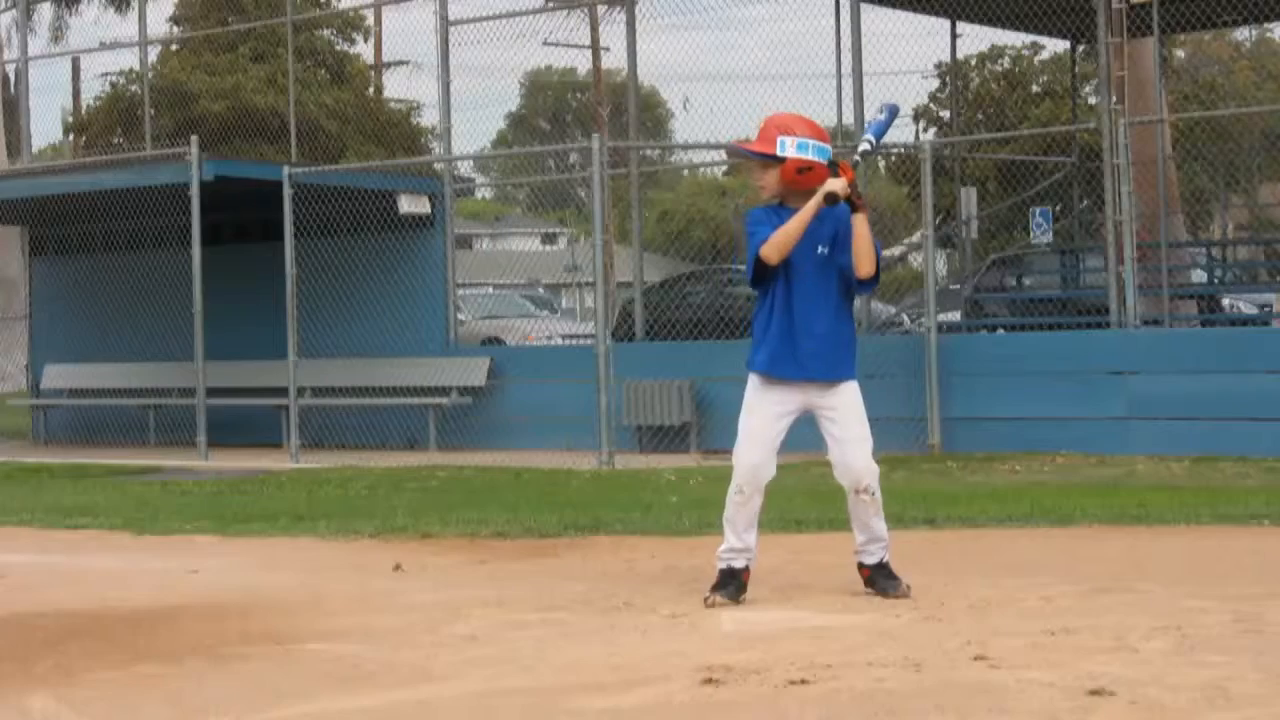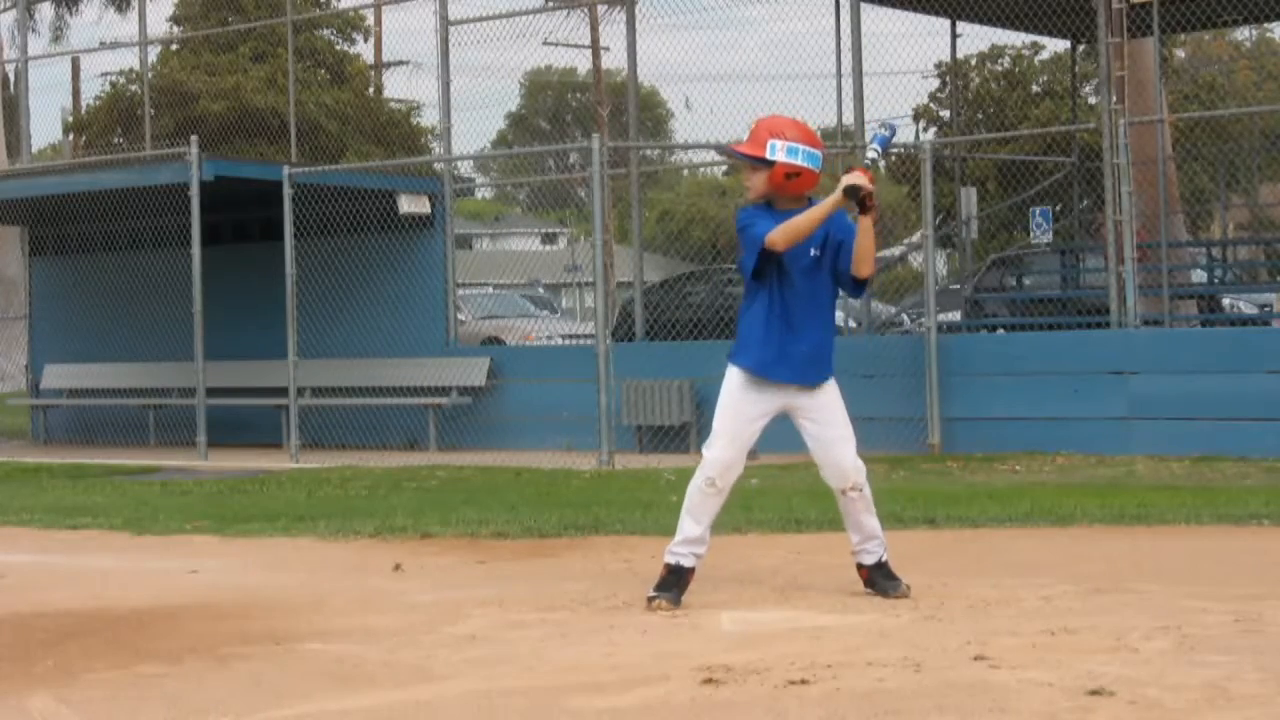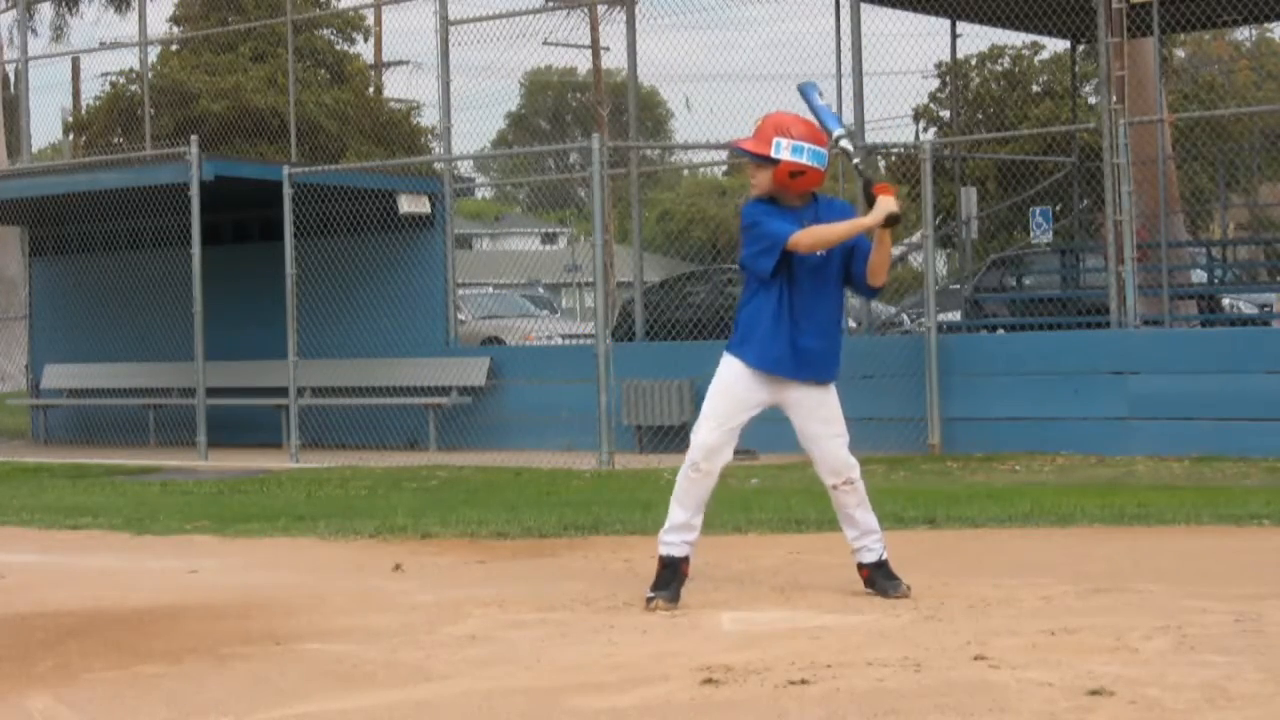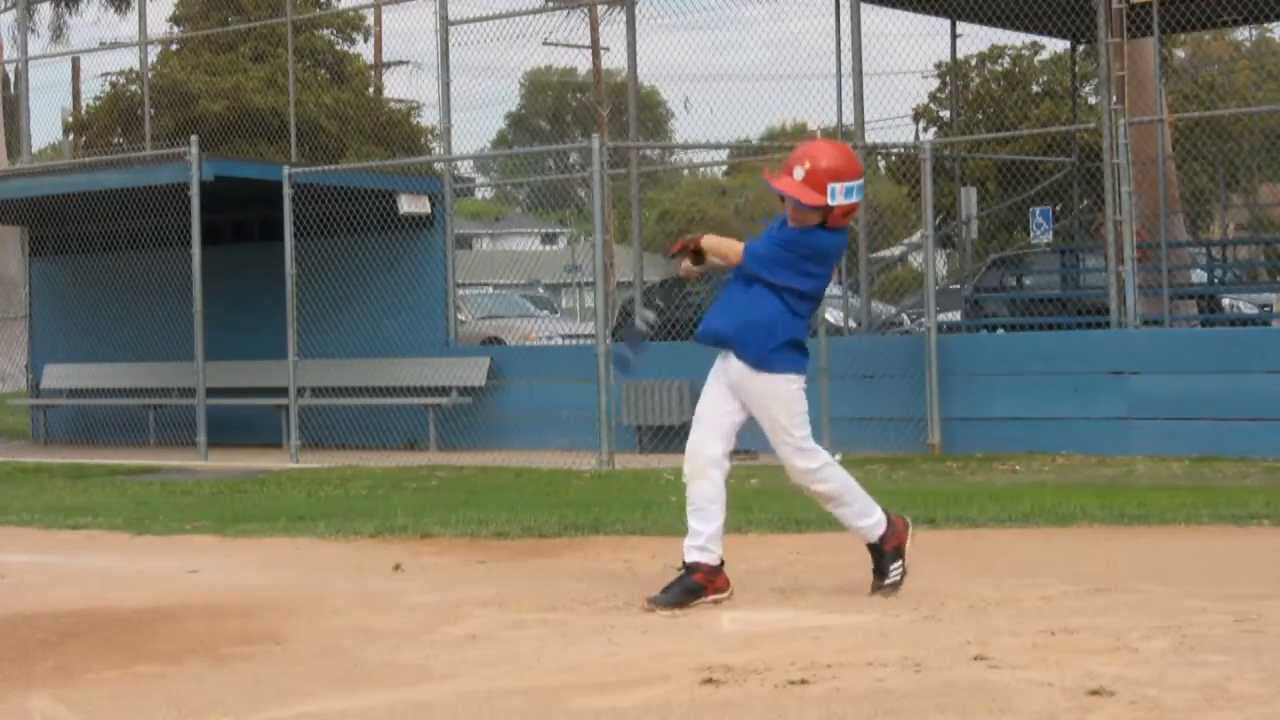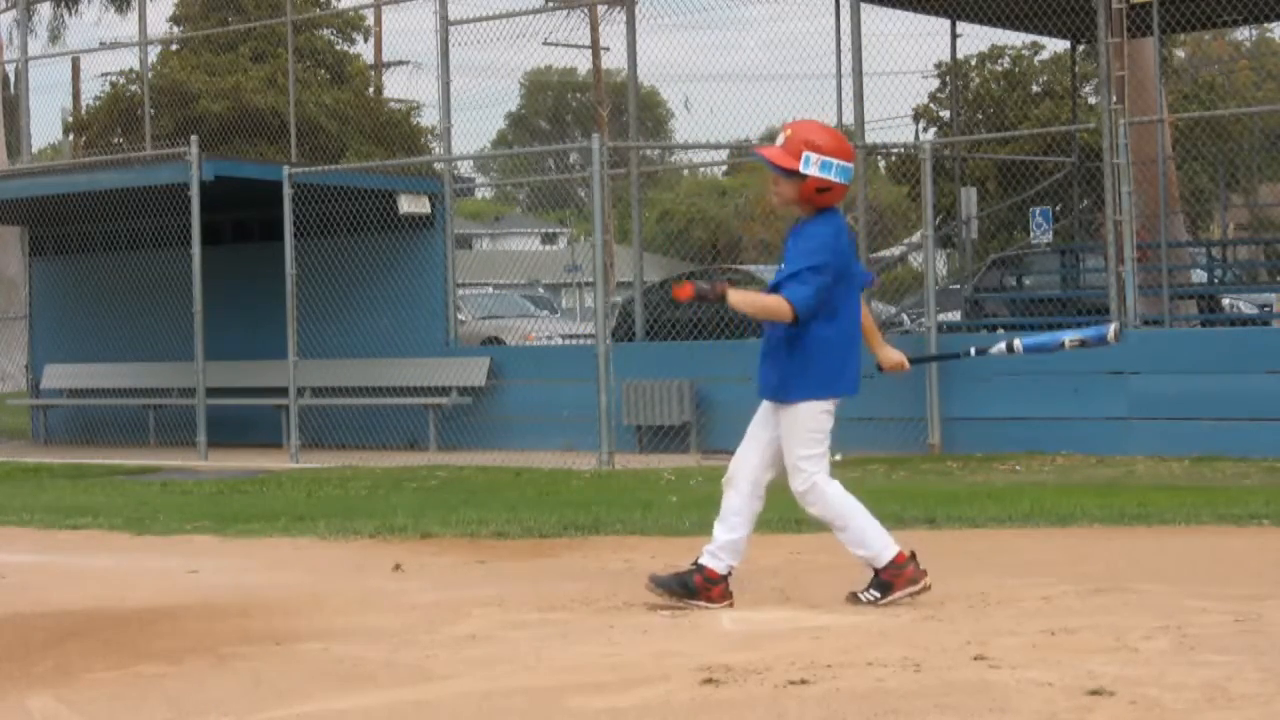
dt=1s
person 1, frame 1
left shoulder: (840, 219)
right shoulder: (761, 218)
left elbow: (865, 271)
right elbow: (771, 254)
left wrist: (856, 206)
right wrist: (817, 200)
left hip: (833, 371)
right hip: (773, 370)
left knee: (859, 470)
right knee: (749, 470)
left ankle: (874, 562)
right ankle: (733, 567)
person 1, frame 2
left shoulder: (832, 223)
right shoulder: (750, 218)
left elbow: (861, 271)
right elbow: (779, 240)
left wrist: (864, 210)
right wrist: (837, 199)
left hip: (813, 373)
right hip: (753, 370)
left knee: (847, 470)
right knee: (718, 465)
left ankle: (873, 562)
right ankle: (678, 565)
person 1, frame 3
left shoulder: (837, 213)
right shoulder: (756, 215)
left elbow: (873, 280)
right elbow: (803, 242)
left wrist: (884, 227)
right wrist: (870, 220)
left hip: (812, 368)
right hip: (748, 361)
left knee: (839, 466)
right knee: (704, 453)
left ankle: (873, 561)
right ankle: (673, 559)
person 1, frame 4
left shoulder: (821, 239)
right shoulder: (796, 222)
left elbow: (743, 255)
right elbow: (753, 260)
left wrist: (700, 241)
right wrist: (703, 258)
left hip: (772, 365)
right hip: (733, 358)
left knee: (803, 461)
right knee: (702, 458)
left ankle: (885, 534)
right ankle: (704, 568)
person 1, frame 5
left shoulder: (820, 238)
right shoulder: (817, 228)
left elbow: (788, 307)
right elbow: (853, 291)
left wrist: (723, 294)
right wrist: (879, 349)
left hip: (812, 378)
right hip: (791, 377)
left knee: (809, 483)
right knee: (746, 472)
left ankle: (897, 566)
right ankle: (712, 575)
